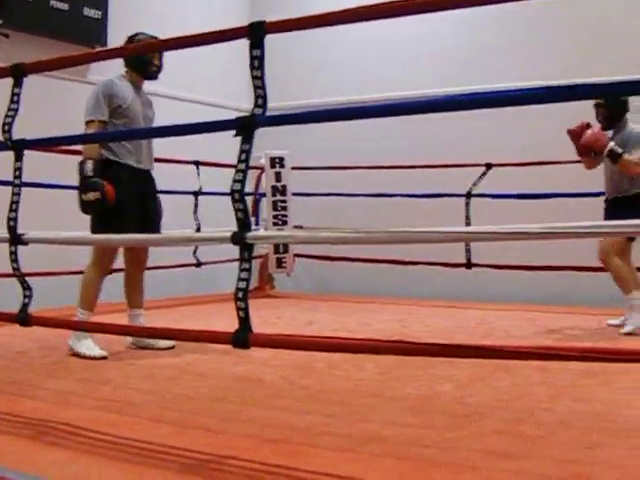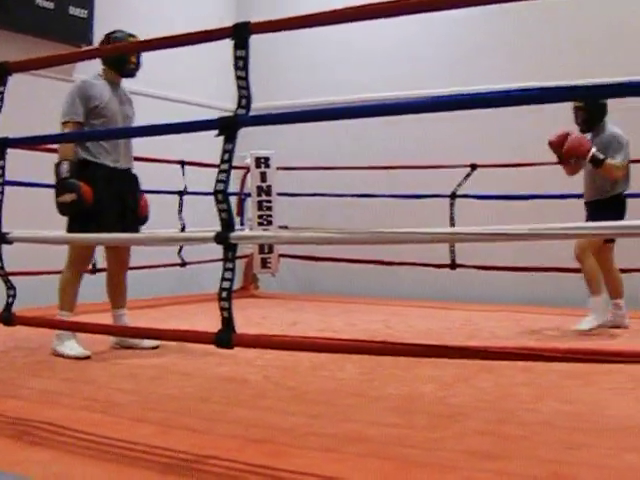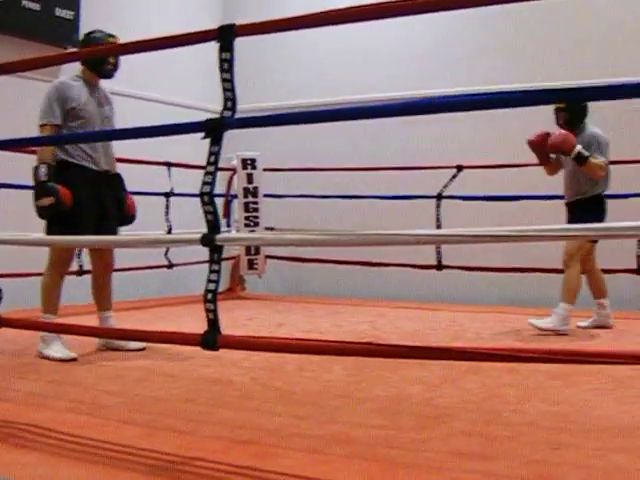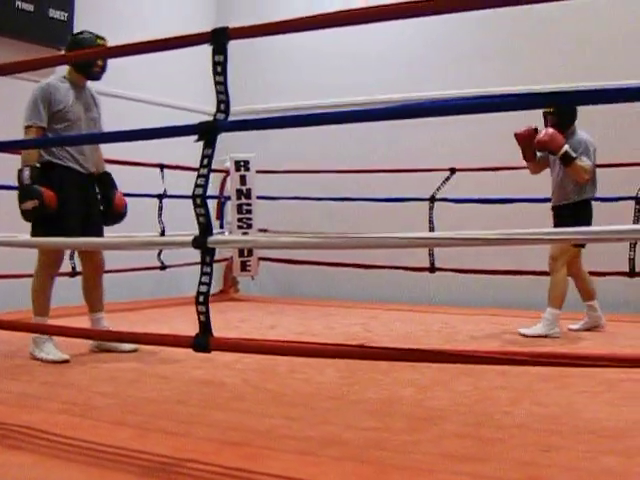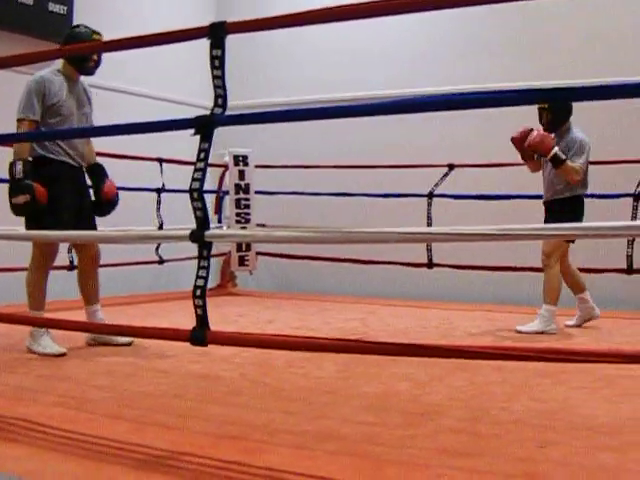
dt=0.1s
person 1, frame 1
left shoulder: (145, 99)
right shoulder: (109, 88)
right elbow: (92, 134)
left wrist: (148, 186)
right wrist: (89, 174)
left hip: (141, 180)
right hip: (115, 178)
left knee: (138, 260)
right knee: (104, 258)
left ankle: (138, 330)
right ankle: (79, 333)
person 1, frame 2
left shoulder: (125, 98)
right shoulder: (85, 87)
right elbow: (68, 134)
left wrist: (133, 184)
right wrist: (65, 175)
left hip: (119, 180)
right hip: (92, 177)
left knee: (120, 260)
right knee: (80, 257)
left ankle: (122, 330)
right ankle: (63, 334)
person 1, frame 3
left shoulder: (105, 98)
right shoulder: (62, 88)
right elbow: (47, 136)
left wrist: (117, 184)
right wrist: (43, 178)
left hip: (99, 183)
right hip: (70, 179)
left knee: (104, 262)
right knee: (60, 260)
left ankle: (108, 332)
right ankle: (48, 337)
person 1, frame 4
left shoulder: (91, 98)
right shoulder: (48, 90)
right elbow: (32, 138)
left wrist: (106, 182)
right wrist: (27, 181)
left hip: (84, 184)
right hip: (55, 180)
left knee: (95, 262)
right knee: (50, 261)
left ankle: (101, 333)
right ankle: (40, 339)
person 1, frame 5
left shoulder: (83, 91)
right shoulder: (42, 82)
right elbow: (24, 131)
left wrist: (97, 172)
right wrist: (19, 175)
left hip: (74, 177)
right hip: (48, 174)
left knee: (90, 254)
right knee: (44, 255)
left ankle: (96, 325)
right ankle: (37, 332)
person 2, frame 1
right shoulder: (609, 134)
right elbow: (590, 164)
left wrist: (609, 150)
right wrist: (581, 145)
right hip: (614, 202)
left knee: (606, 252)
person 2, frame 2
left shoulder: (614, 137)
right shoulder: (587, 138)
left elbow: (617, 171)
right elbow: (572, 170)
left wrist: (591, 155)
right wrist: (562, 154)
left hip: (610, 205)
right hip: (595, 205)
left knee: (582, 251)
right knee: (603, 260)
left ankle: (599, 310)
right ankle: (618, 312)
person 2, frame 3
left shoulder: (594, 137)
right shoulder: (568, 138)
left elbow: (599, 171)
right elbow: (552, 170)
left wrist: (576, 152)
right wrist: (541, 153)
left hip: (590, 206)
right hip: (576, 206)
left knee: (570, 258)
right knee: (585, 262)
left ankle: (561, 319)
right ankle: (603, 314)
person 2, frame 4
left shoulder: (582, 142)
right shoulder: (554, 140)
left elbow: (583, 175)
right elbow: (535, 168)
left wrist: (562, 151)
right wrist: (527, 148)
left hip: (576, 211)
right hip: (563, 210)
left knee: (556, 262)
right knee: (573, 266)
left ankle: (550, 323)
right ankle: (594, 315)
person 2, frame 5
left shoulder: (577, 139)
right shoulder: (551, 138)
left elbow: (575, 175)
right elbow: (535, 167)
left wrist: (553, 153)
right wrist: (524, 149)
left hip: (568, 207)
right hip: (553, 206)
left knee: (549, 258)
right knee: (560, 261)
left ankle: (546, 319)
right ankle: (587, 308)
